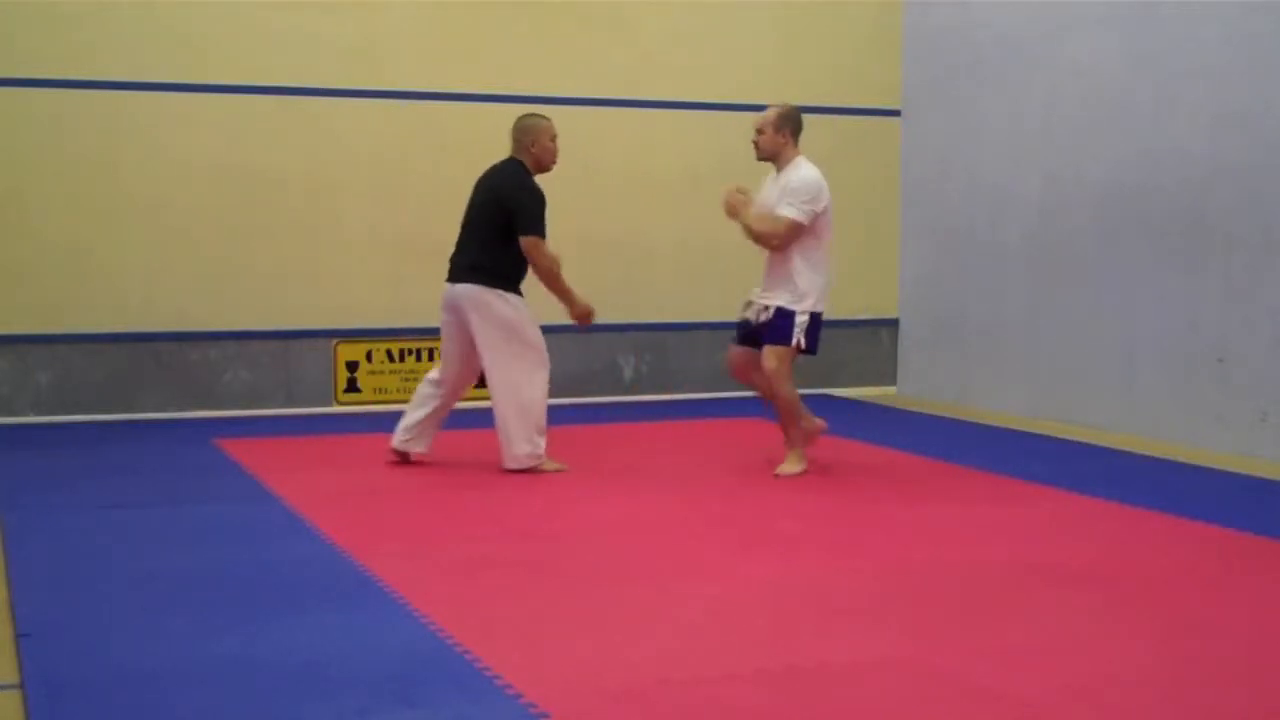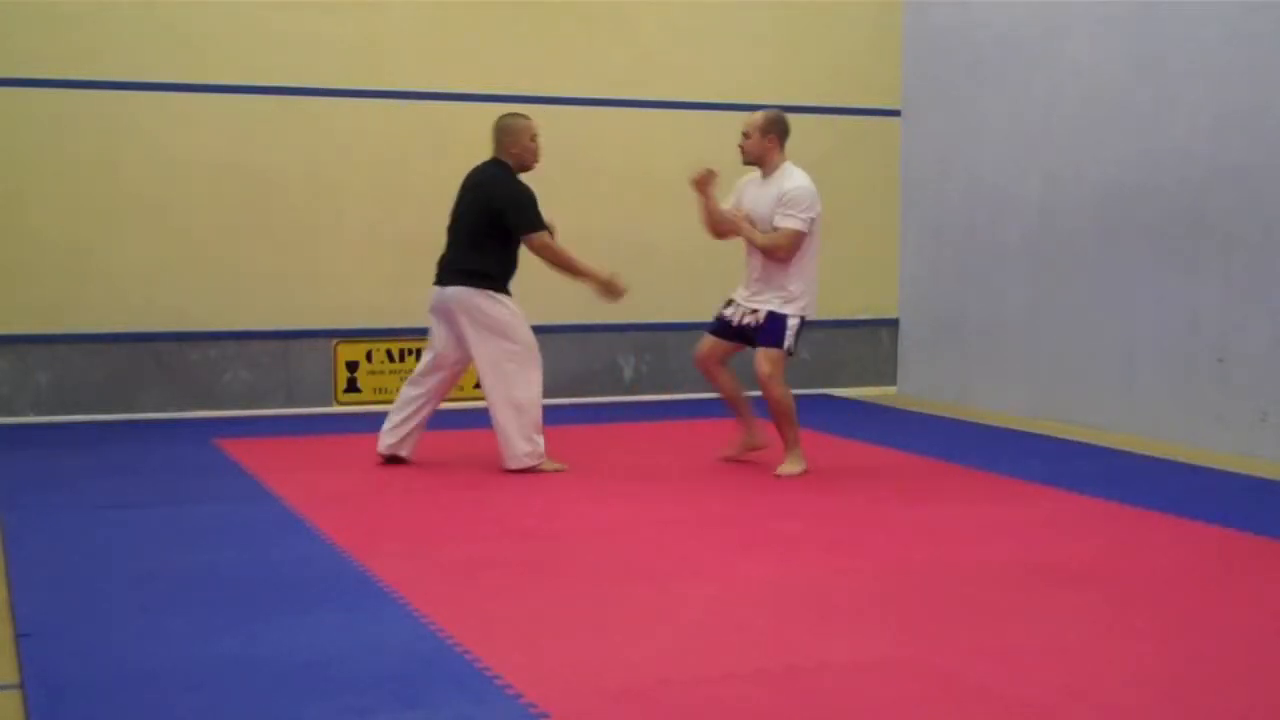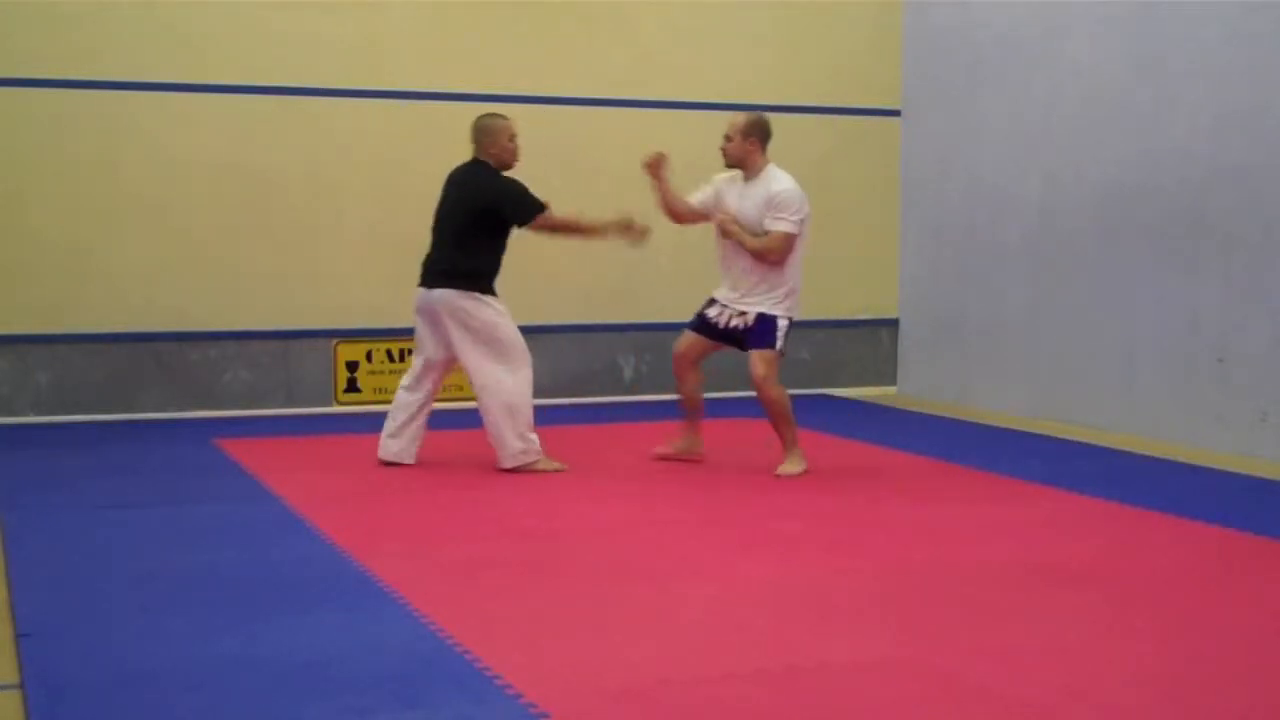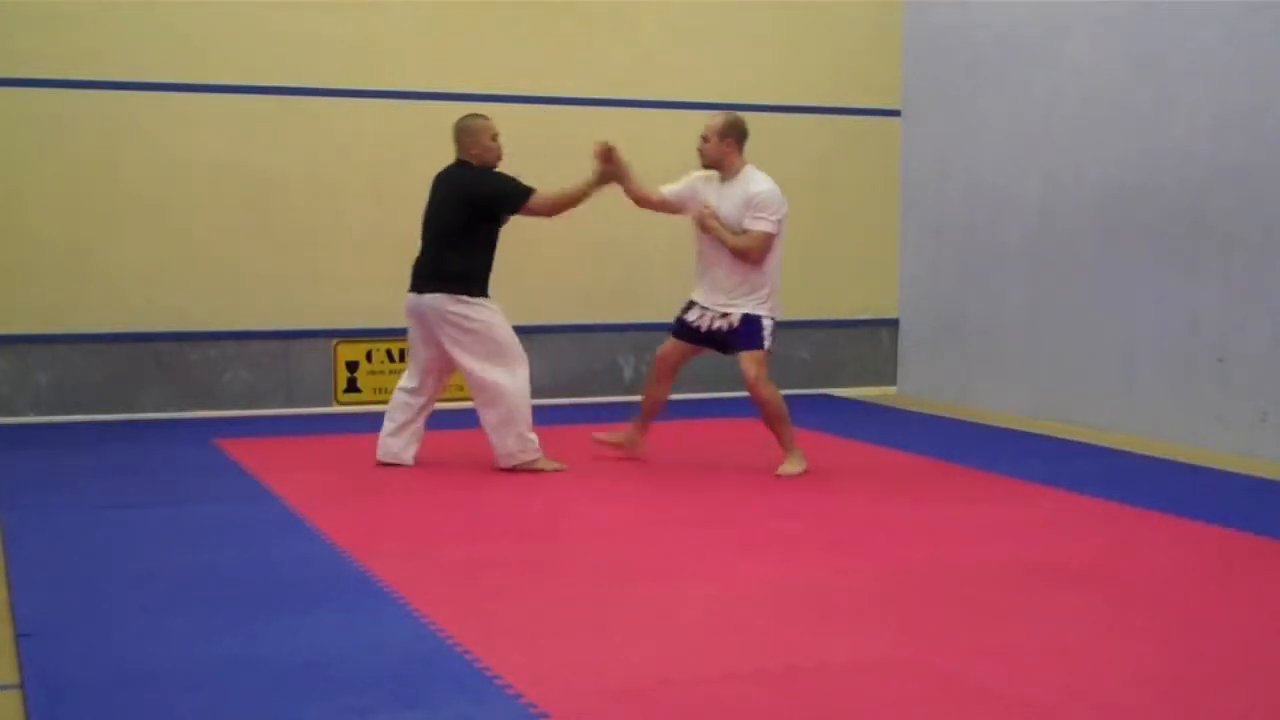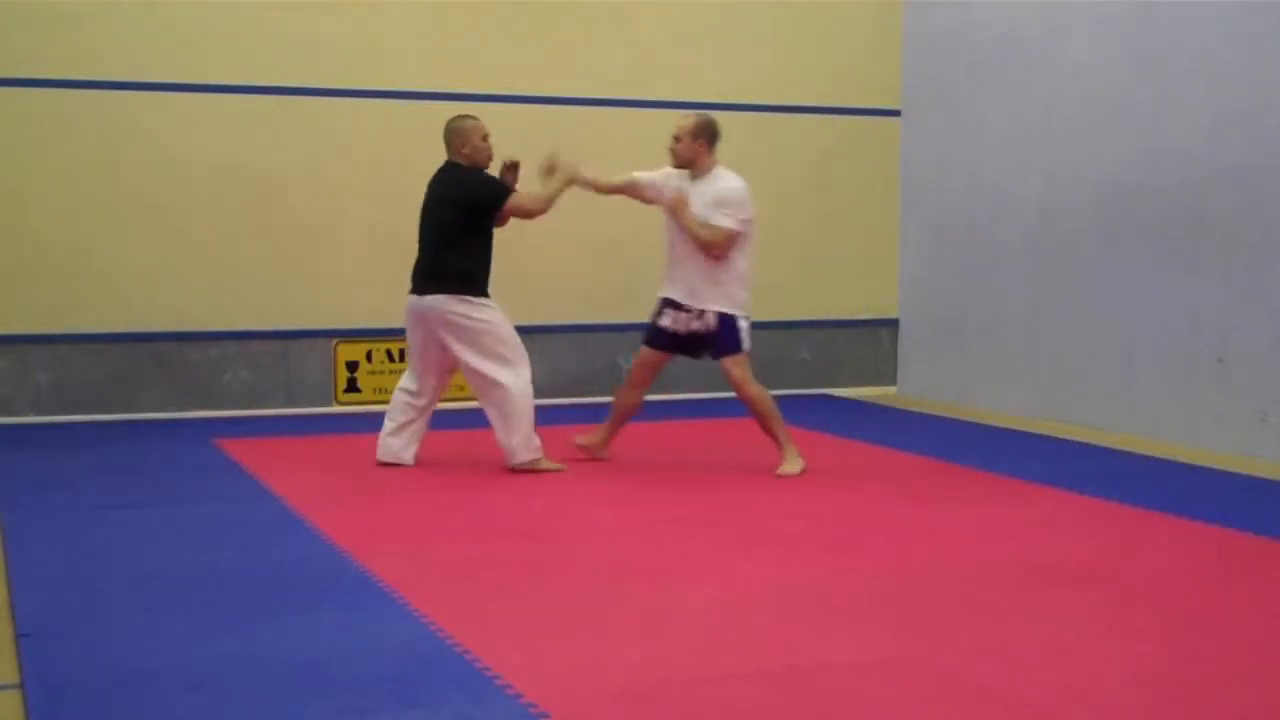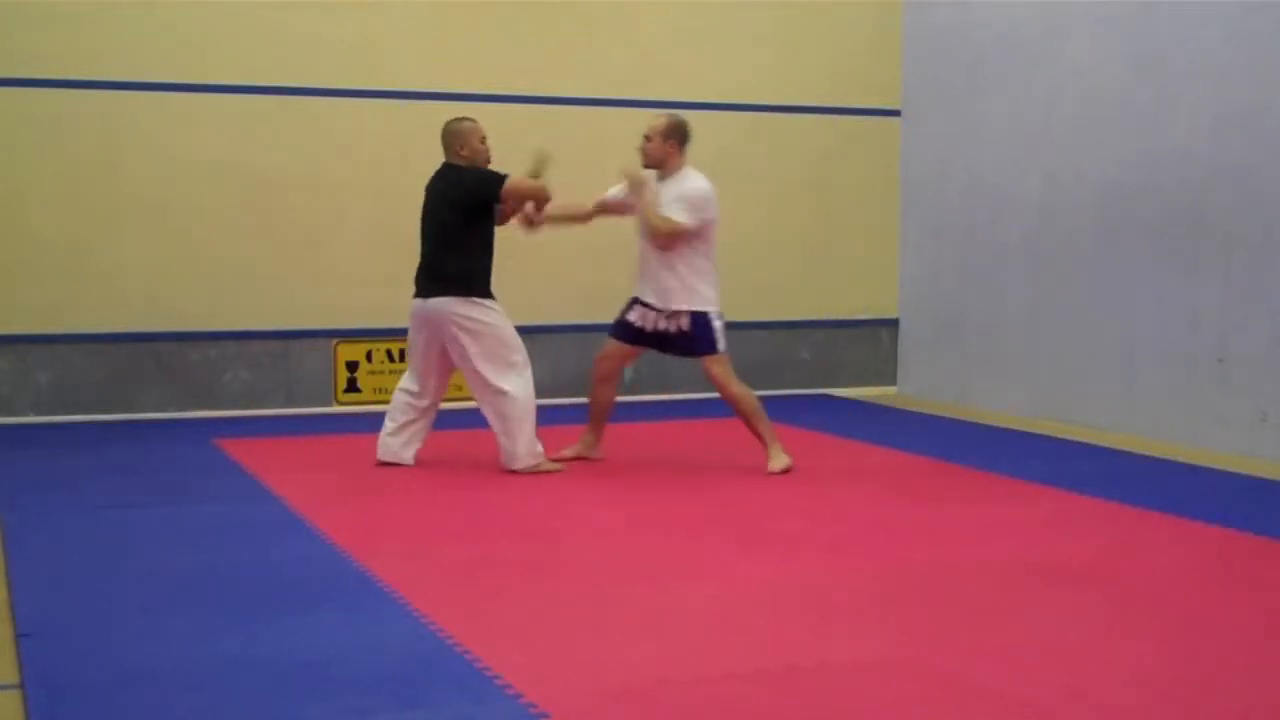
dt=0.1s
person 1, frame 1
left shoulder: (805, 181)
right shoulder: (775, 178)
left elbow: (775, 238)
right elbow: (764, 232)
left wrist: (741, 212)
right wrist: (745, 212)
left hip: (797, 299)
right hip: (771, 294)
left knee: (773, 370)
right knee: (739, 363)
left ankle: (797, 451)
right ankle: (807, 424)
person 1, frame 2
left shoulder: (797, 188)
right shoulder: (750, 184)
left elbow: (782, 250)
right elbow: (719, 229)
left wrist: (746, 226)
right wrist: (704, 195)
left hip: (785, 302)
right hip: (749, 297)
left knee: (767, 373)
right knee: (707, 356)
left ankle: (795, 452)
right ankle: (751, 432)
person 1, frame 3
left shoulder: (783, 191)
right shoulder: (725, 184)
left elbow: (774, 253)
right elbow: (679, 214)
left wrist: (733, 229)
right wrist: (658, 177)
left hip: (769, 305)
right hip: (730, 298)
left knee: (762, 377)
right knee: (683, 354)
left ankle: (794, 452)
right ankle: (690, 441)
person 1, frame 4
left shoulder: (762, 191)
right shoulder: (701, 183)
left elbow: (753, 253)
right elbow: (648, 200)
left wrist: (711, 224)
right wrist: (619, 168)
left hip: (751, 306)
right hip: (708, 301)
left knee: (755, 378)
right knee: (664, 363)
left ankle: (794, 452)
right ankle: (632, 437)
person 1, frame 5
left shoulder: (730, 189)
right shoulder: (671, 179)
left elbow: (716, 246)
right elbow: (618, 185)
left wrist: (682, 212)
right wrist: (575, 178)
left hip: (722, 306)
right hip: (679, 301)
left knee: (741, 380)
right knee: (640, 370)
left ankle: (789, 452)
right ankle: (601, 440)
person 1, frame 6
left shoulder: (696, 189)
right shoulder: (644, 183)
left elbow: (663, 238)
right elbow: (592, 210)
left wrist: (643, 197)
right wrist: (545, 215)
left hip: (694, 305)
right hip: (651, 300)
left knee: (722, 378)
right knee: (605, 364)
left ankle: (773, 449)
right ankle: (591, 443)
person 2, frame 1
left shoulder: (497, 176)
right shoulder: (525, 190)
right elbow: (536, 254)
right wrist: (572, 301)
left hip: (459, 286)
right hip: (491, 293)
left knee: (454, 371)
right knee: (525, 369)
left ankle: (408, 441)
right ankle: (525, 455)
person 2, frame 2
left shoulder: (480, 177)
right shoulder: (510, 190)
right elbow: (544, 247)
left wrist: (529, 232)
right wrist: (595, 277)
left hip: (448, 288)
right hip: (479, 295)
left knee: (436, 371)
right knee: (519, 368)
left ankle: (392, 443)
right ankle: (525, 455)
person 2, frame 3
left shoulder: (461, 179)
right shoulder: (498, 188)
right elbow: (553, 224)
right wrist: (613, 227)
left hip: (431, 291)
right hip: (465, 296)
left knee: (424, 373)
right knee: (509, 368)
left ankle: (394, 447)
right ankle: (521, 454)
person 2, frame 4
left shoulder: (448, 180)
right shoulder: (482, 183)
right elbow: (548, 205)
right wrist: (598, 178)
left hip: (422, 296)
right hip: (457, 299)
left knee: (421, 376)
right knee: (504, 368)
left ankle: (393, 449)
right ankle: (520, 453)
person 2, frame 5
left shoulder: (445, 181)
right shoulder: (472, 183)
left elbow: (496, 218)
right elbow: (529, 207)
left wrist: (506, 183)
right wrist: (558, 180)
left hip: (424, 297)
right hip: (458, 301)
left knee: (422, 378)
right knee: (508, 367)
left ankle: (394, 450)
right ankle: (524, 454)
person 2, frame 6
left shoulder: (443, 183)
right shoulder: (472, 181)
left elbow: (494, 216)
right elbow: (532, 191)
left wrist: (525, 200)
right wrist: (539, 194)
left hip: (428, 299)
right hip: (463, 302)
left knee: (422, 380)
right knee: (508, 371)
left ankle: (393, 448)
right ankle: (524, 455)
